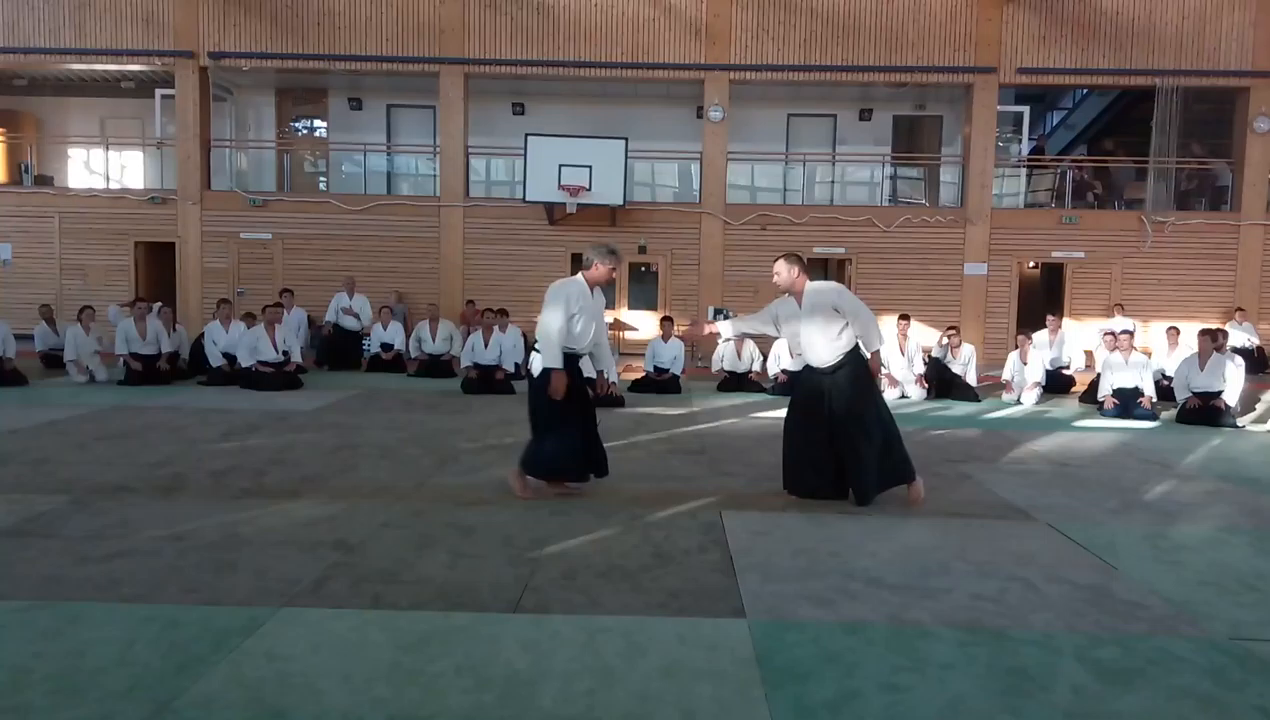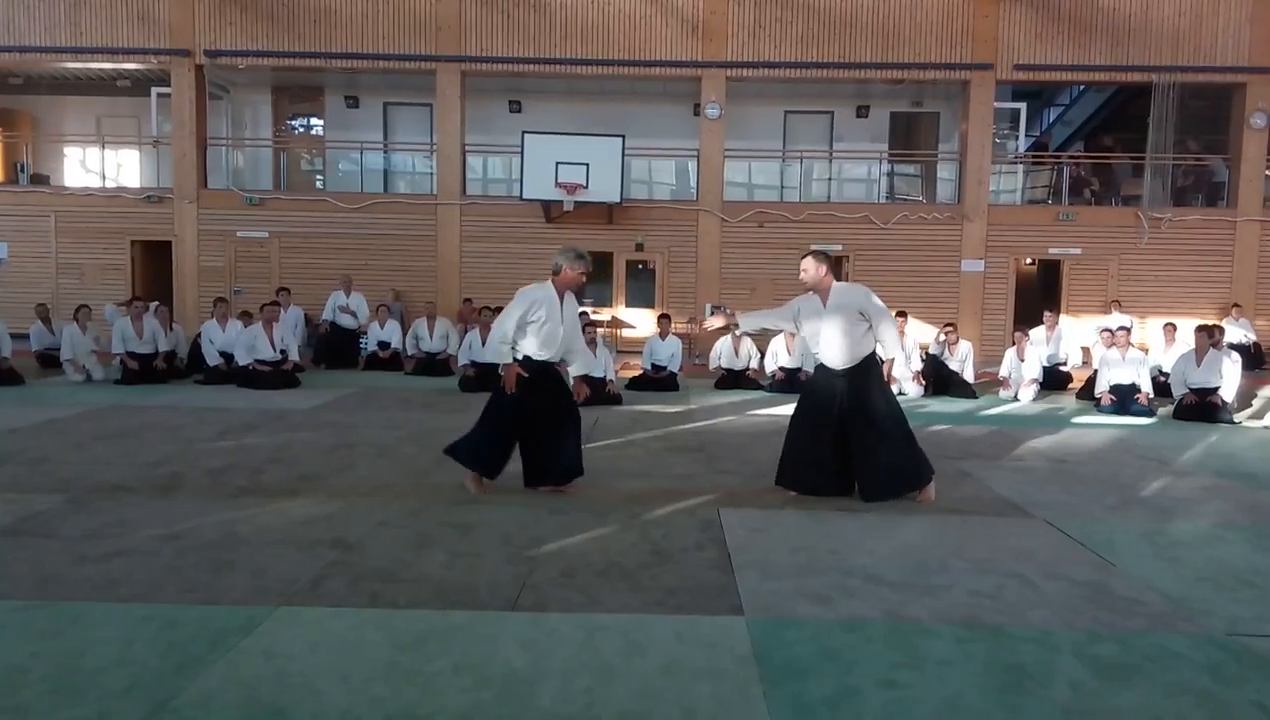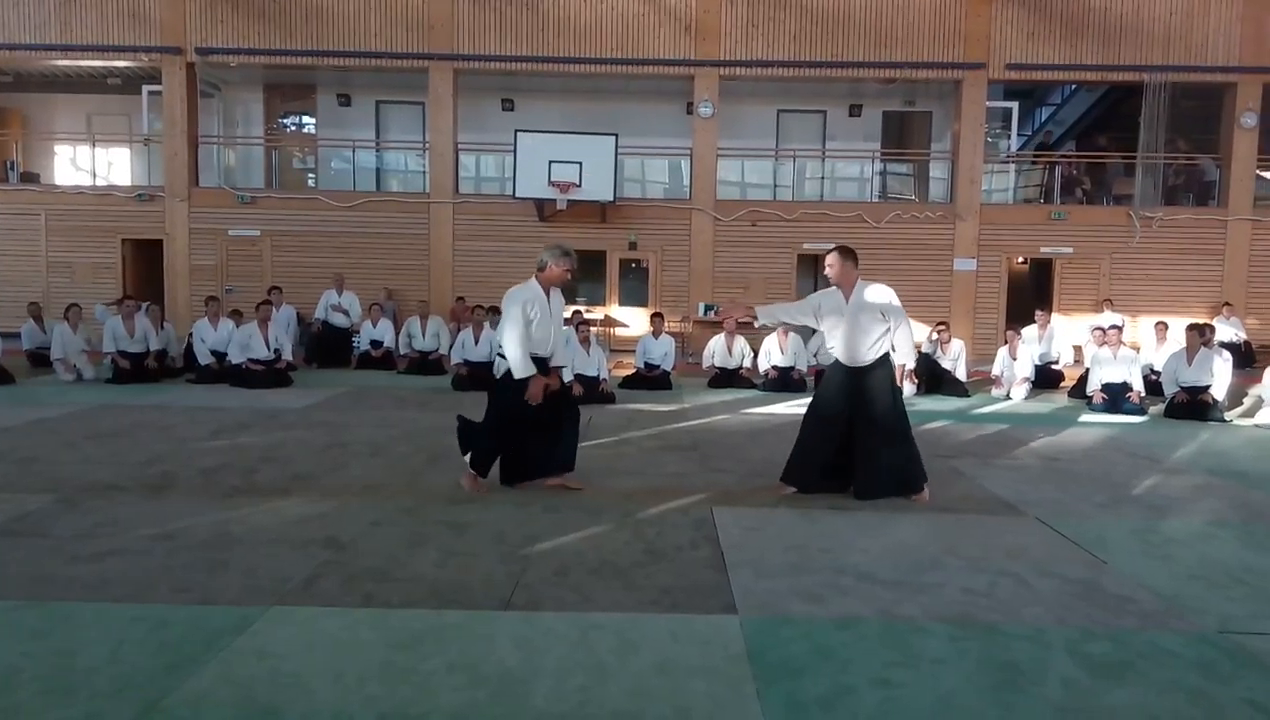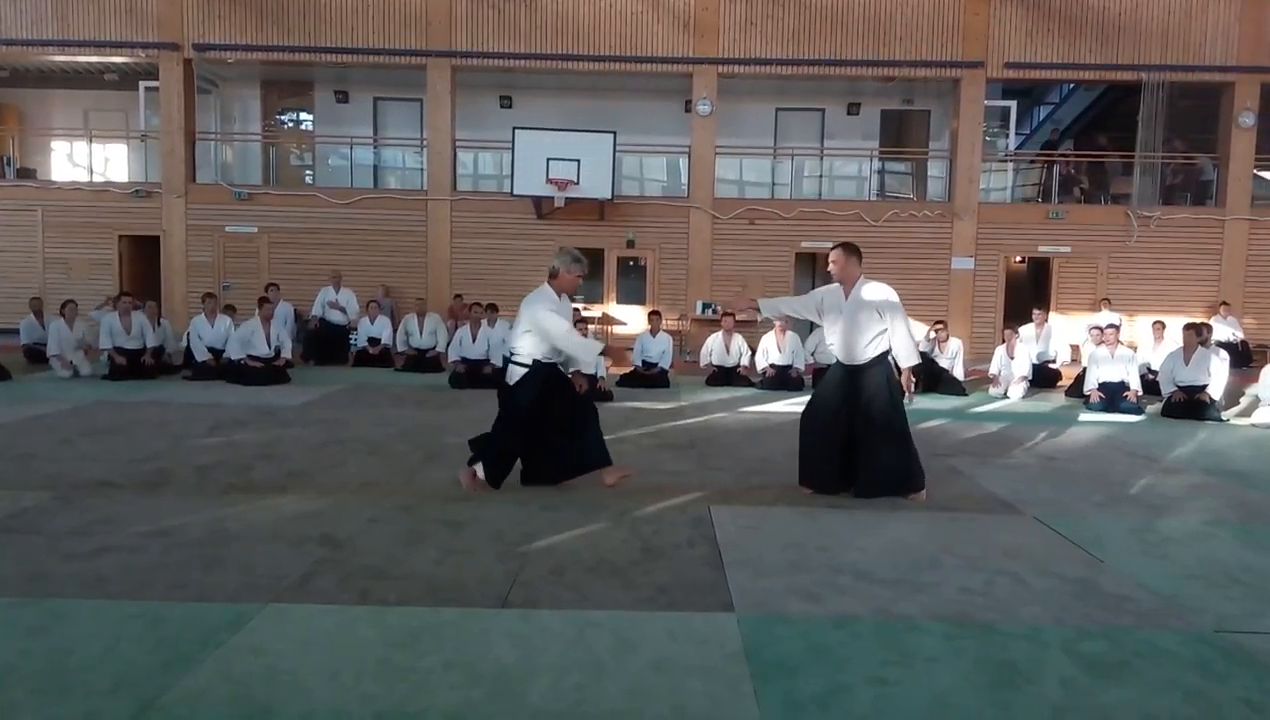
dt=0.2s
person 1, frame 1
left shoulder: (832, 292)
right shoulder: (780, 307)
left elbow: (863, 317)
right elbow: (752, 322)
left wrist: (873, 353)
right wrist: (714, 327)
left hip: (849, 369)
right hip: (815, 374)
left knee: (869, 426)
right knee: (802, 430)
left ankle: (909, 479)
right ankle: (810, 484)
person 1, frame 2
left shoulder: (859, 294)
right shoulder: (802, 305)
left elbow: (884, 323)
right elbow: (772, 318)
left wrist: (887, 359)
right wrist: (730, 319)
left hip: (864, 372)
right hip: (828, 376)
left knee: (885, 429)
right knee: (807, 428)
left ankle: (920, 481)
right ankle: (806, 481)
person 1, frame 3
left shoulder: (881, 294)
right shoulder: (823, 299)
left elbow: (901, 328)
right elbow: (790, 311)
left wrist: (902, 364)
right wrist: (749, 311)
left hip: (877, 372)
right hip: (841, 371)
left knee: (889, 431)
right knee: (819, 424)
left ankle: (913, 484)
right ankle: (804, 480)
person 1, frame 4
left shoulder: (880, 293)
right shoulder: (826, 295)
left elbow: (900, 329)
right elbow: (793, 305)
left wrist: (906, 368)
right wrist: (753, 304)
left hip: (875, 371)
right hip: (842, 370)
left knee: (887, 431)
right knee: (818, 422)
left ankle: (913, 483)
right ankle: (822, 479)
person 2, frame 1
left shoulder: (598, 297)
right shoulder: (564, 289)
left elbow: (600, 338)
right elbow: (550, 332)
left wrist: (604, 373)
right wrist: (555, 371)
left hip: (569, 364)
right hip: (550, 364)
left knee: (580, 420)
right knee: (557, 422)
left ankle: (558, 478)
right ankle: (522, 472)
person 2, frame 2
left shoulder: (571, 302)
right shoulder: (531, 295)
left elbow: (575, 341)
right elbow: (501, 330)
left wrist: (577, 375)
right wrist: (507, 365)
left hip: (548, 372)
right hip: (521, 368)
left knee: (564, 419)
right knee: (503, 422)
left ankle: (549, 477)
right ankle: (474, 471)
person 2, frame 3
left shoulder: (557, 296)
right shoulder: (519, 296)
left elbow: (559, 336)
right elbow: (515, 342)
left wrist: (557, 370)
right wrist: (530, 378)
left hip: (540, 366)
right hip: (516, 369)
left knee: (563, 412)
right knee: (503, 423)
left ankle: (555, 473)
right ankle: (473, 470)
person 2, frame 4
left shoulder: (561, 301)
right shoulder: (538, 303)
left elbow: (568, 338)
right elbow: (565, 338)
right wrist: (604, 350)
left hip: (549, 371)
right hip: (525, 373)
left knee: (581, 412)
right knee: (511, 427)
left ankle: (605, 470)
right ankle: (475, 470)
